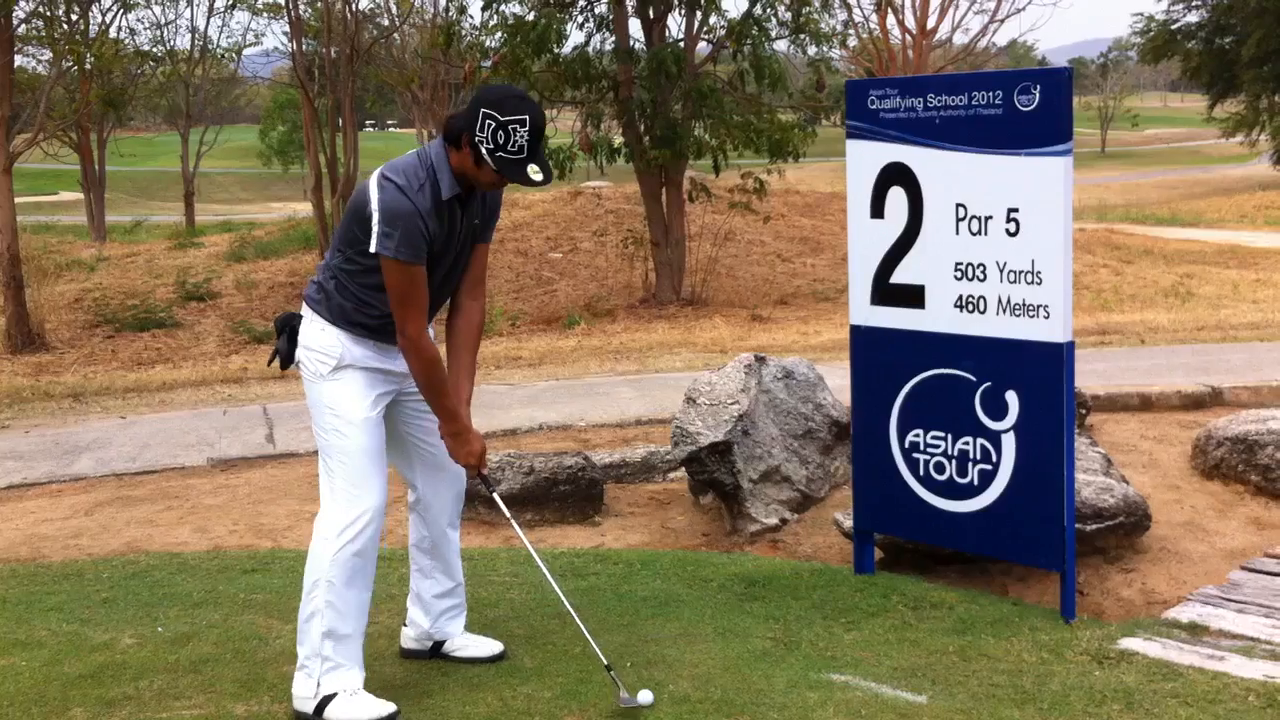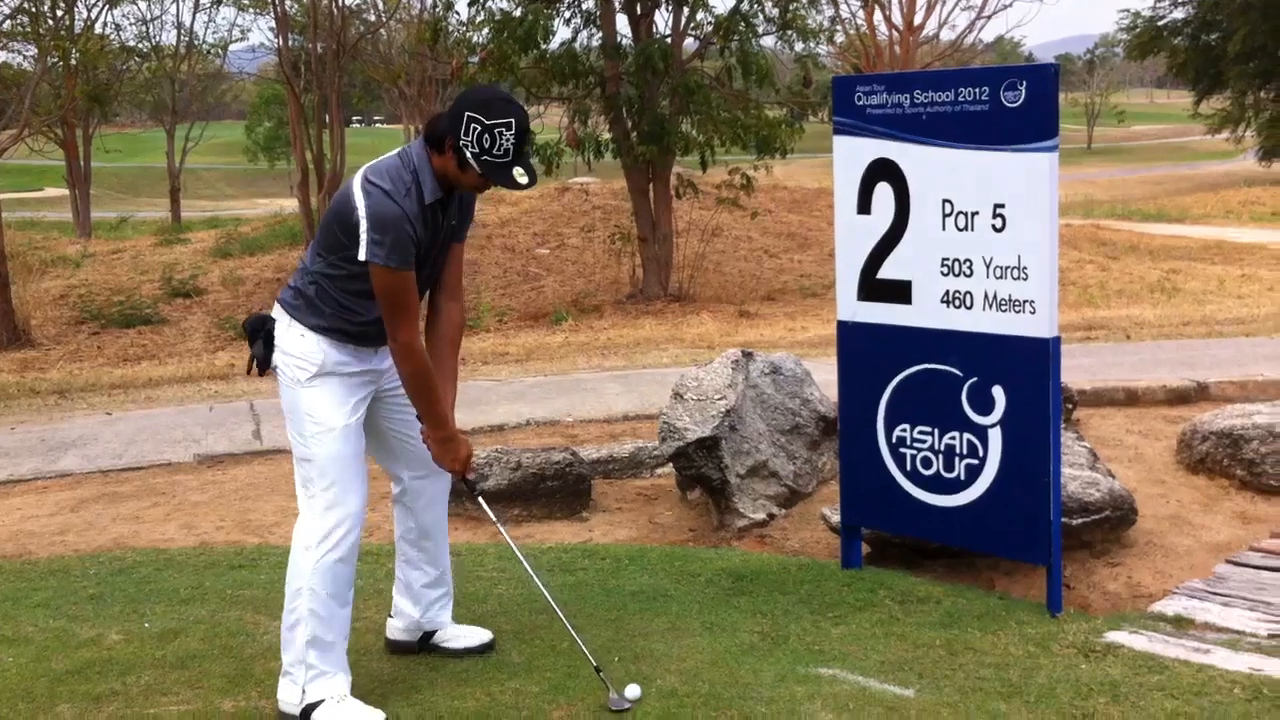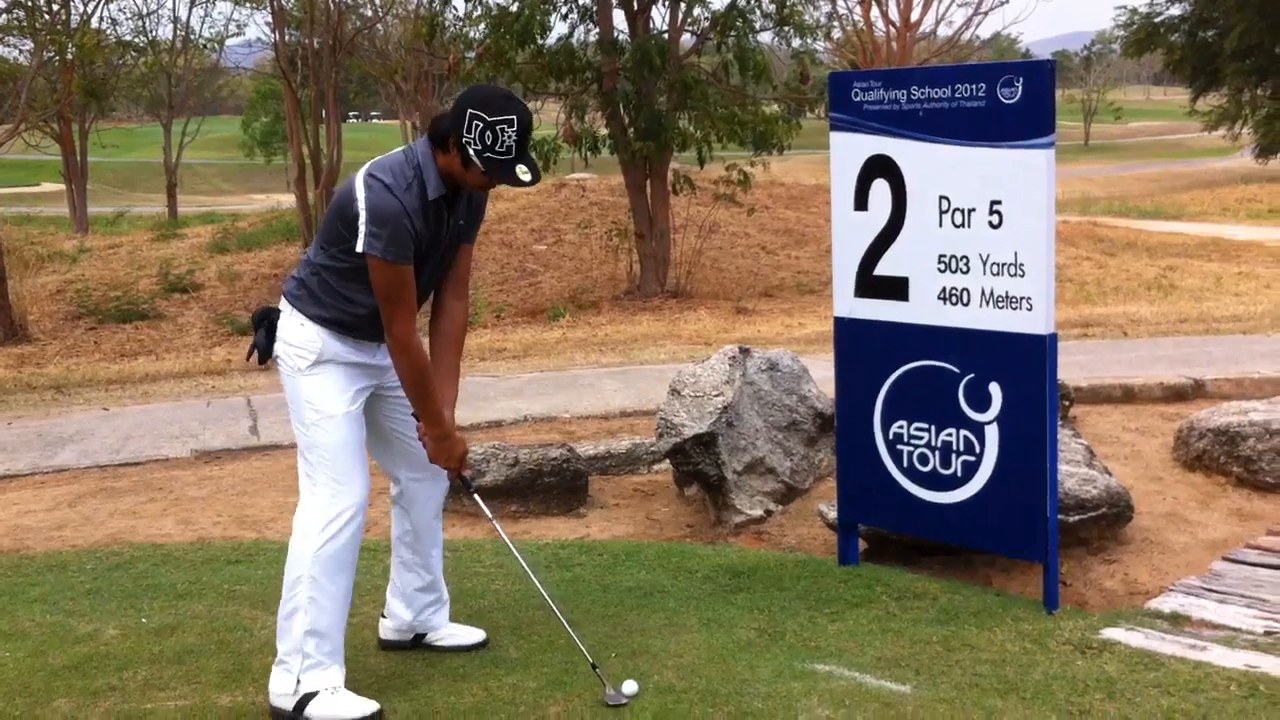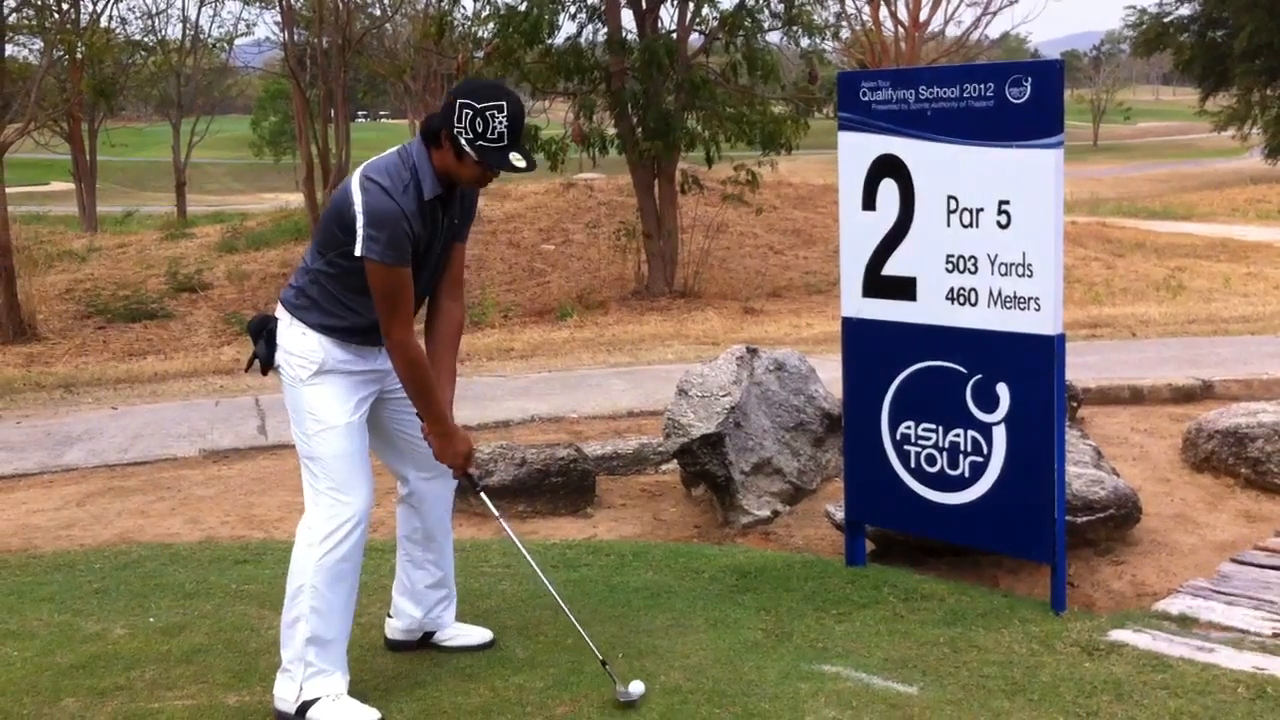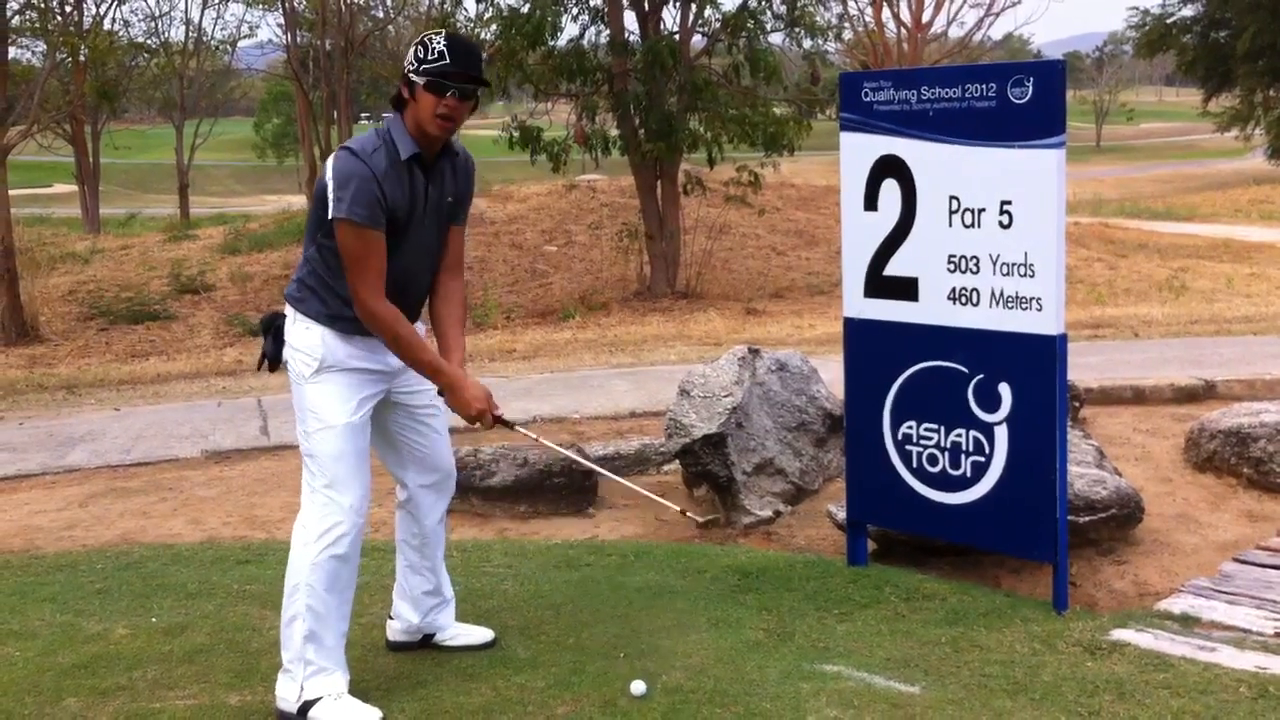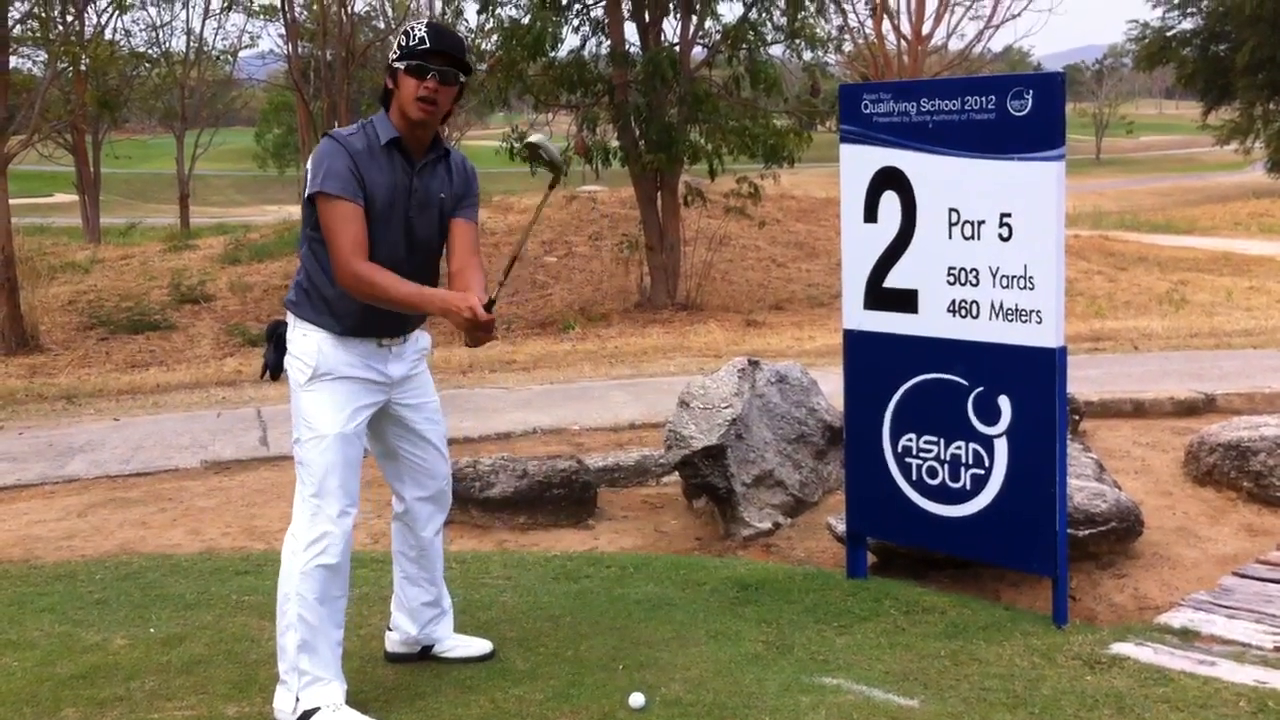
dt=0.3s
person 1, frame 1
left shoulder: (484, 191)
right shoulder: (400, 194)
left elbow: (468, 300)
right elbow: (410, 331)
left wrist: (460, 409)
right wrist: (456, 428)
left hip: (402, 346)
right hip: (344, 346)
left knee: (442, 482)
right knee: (357, 502)
left ankle: (433, 627)
person 1, frame 2
left shoulder: (459, 189)
right shoulder: (386, 200)
left elbow: (447, 302)
right elbow: (407, 335)
left wrist: (446, 415)
right wrist: (444, 431)
left hip: (375, 348)
right hip: (319, 350)
left knee: (425, 473)
right knee: (336, 510)
left ankle: (420, 619)
person 1, frame 3
left shoulder: (467, 190)
right shoulder: (386, 194)
left elbow: (451, 302)
right elbow: (401, 330)
left wrist: (444, 414)
right wrist: (438, 427)
left hip: (378, 344)
right hip: (321, 343)
left knee: (424, 473)
right knee: (338, 498)
left ankle: (413, 617)
person 1, frame 4
left shoulder: (461, 190)
right shoulder: (383, 197)
left elbow: (448, 299)
right elbow: (398, 331)
left wrist: (444, 411)
right wrist: (443, 427)
left hip: (382, 347)
right hip: (322, 350)
left knee: (432, 473)
right knee: (341, 505)
left ankle: (420, 617)
person 1, frame 5
left shoulder: (457, 167)
right shoulder: (359, 166)
left elbow: (448, 277)
right elbow: (369, 300)
left wrist: (456, 371)
right wrist: (452, 383)
left hip: (396, 340)
right hip: (331, 346)
left knee: (432, 476)
right knee: (338, 505)
left ankle: (419, 617)
person 1, frame 6
left shoulder: (458, 172)
right shoulder: (342, 152)
left elbow: (467, 263)
right elbow: (352, 270)
left wrist: (472, 307)
right wrist: (441, 302)
left hip: (404, 350)
right hip: (331, 352)
left knee: (428, 490)
right knee: (326, 517)
left ankle: (418, 630)
